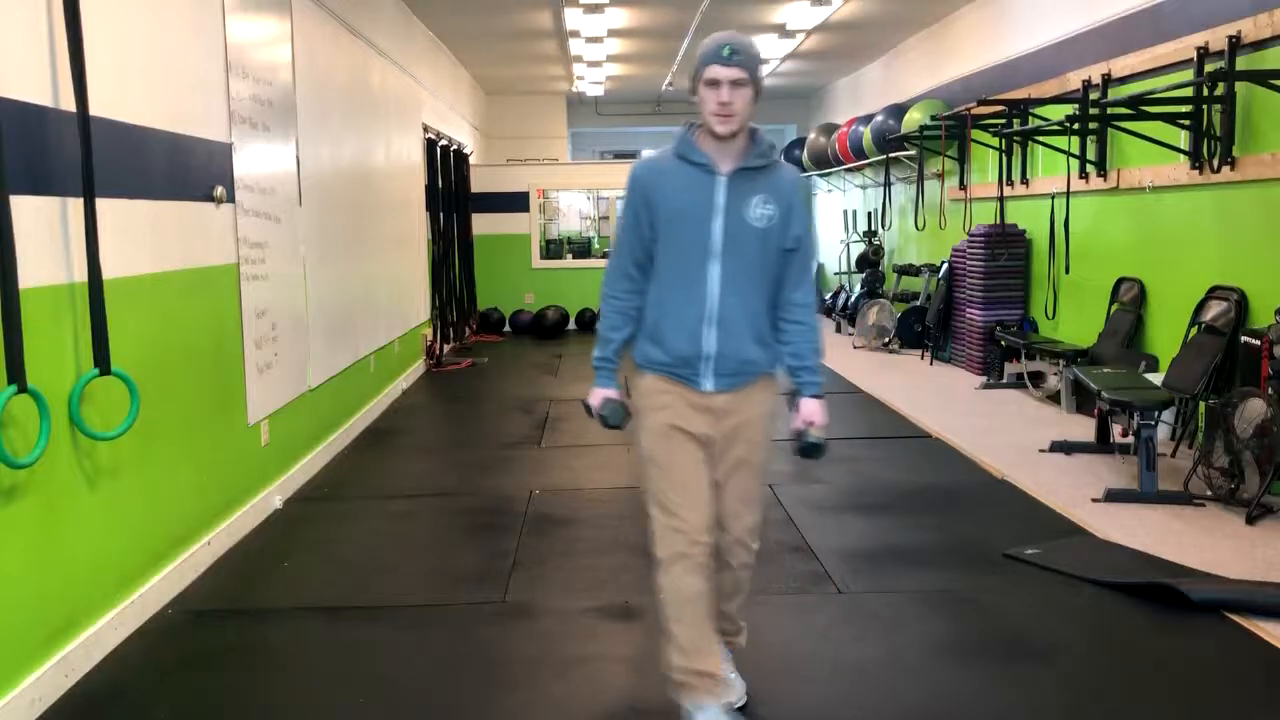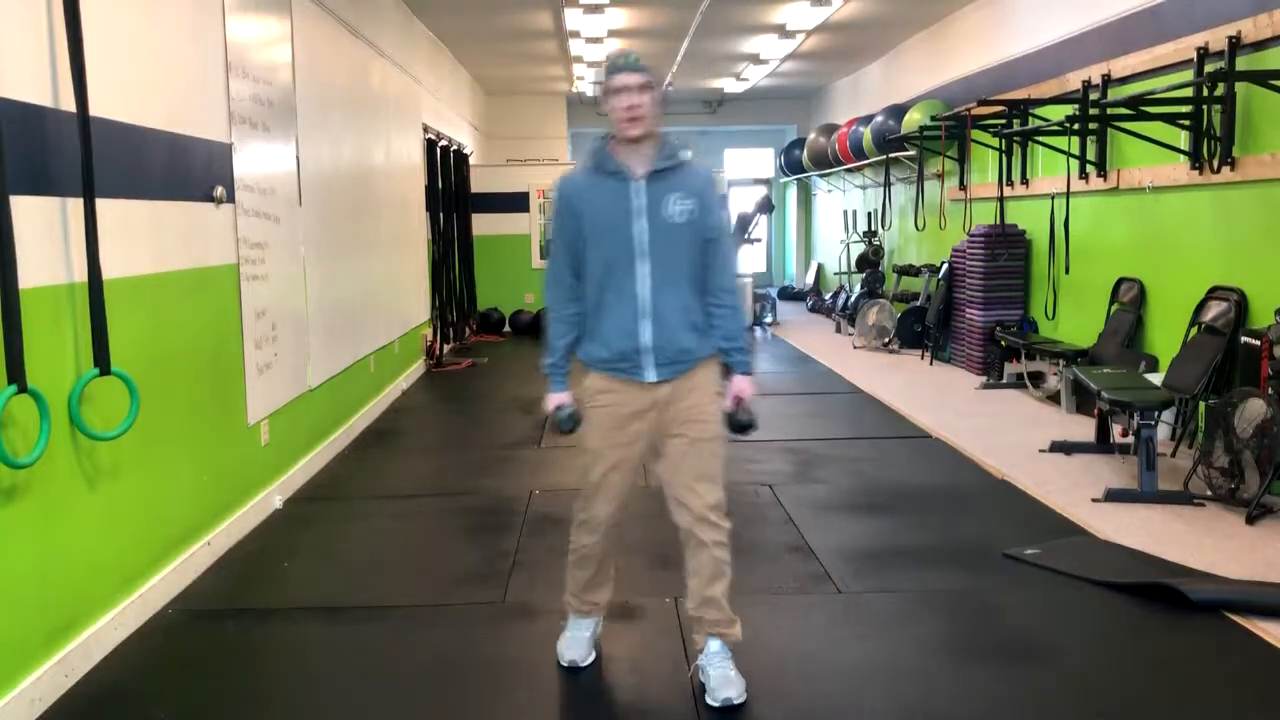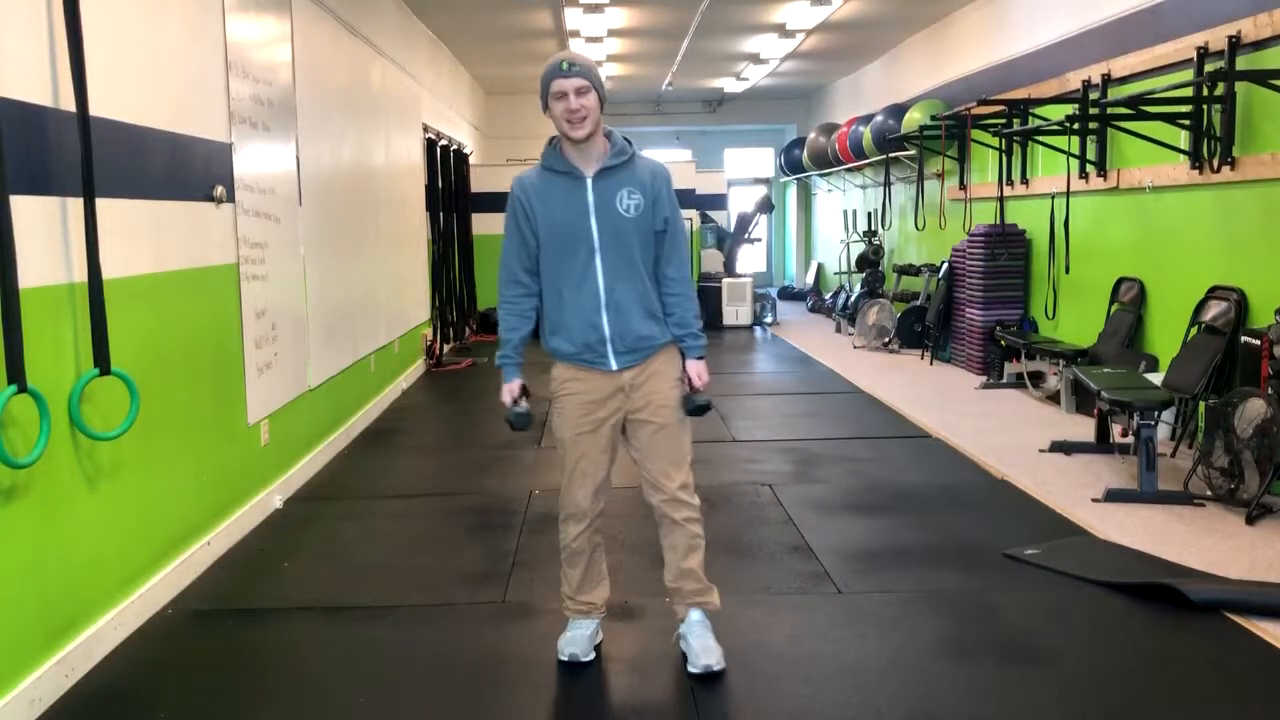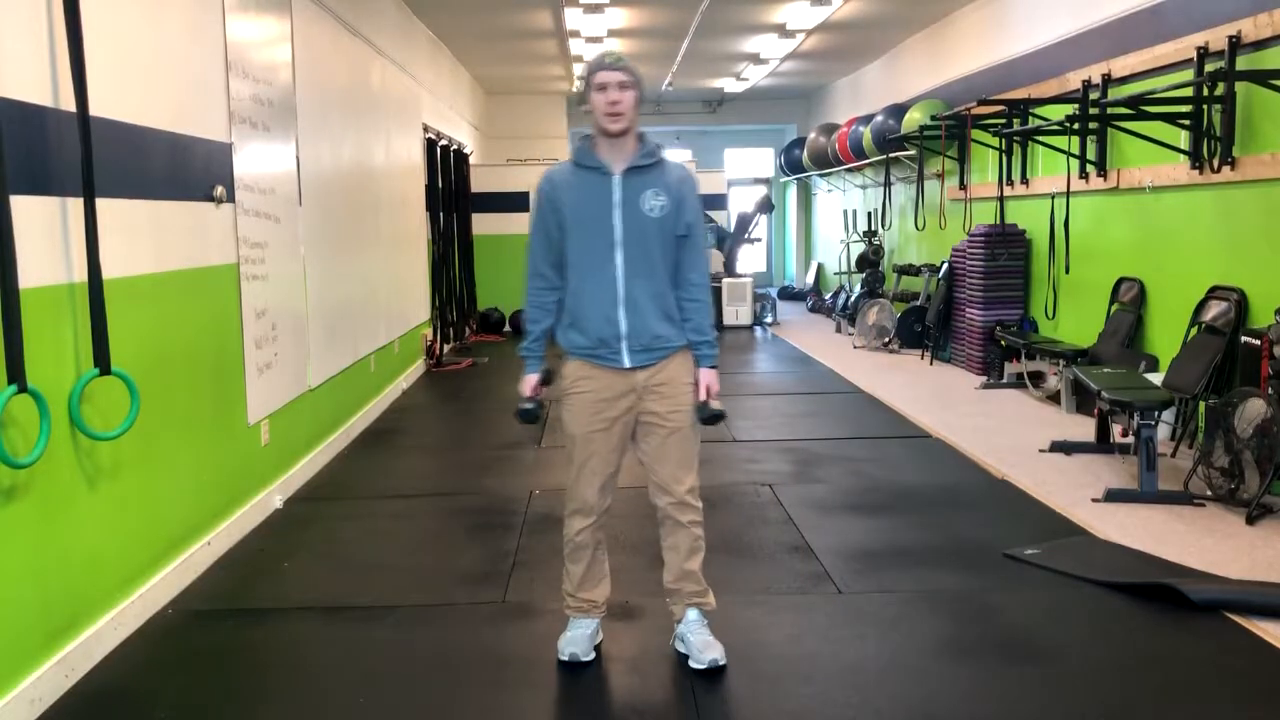
dt=0.4s
person 1, frame 1
left shoulder: (785, 186)
right shoulder: (652, 178)
left elbow: (798, 295)
right elbow: (626, 283)
left wrist: (810, 386)
right wrist: (603, 372)
left hip: (748, 391)
right hip: (667, 389)
left knee: (738, 538)
right knee: (682, 542)
left ankle: (719, 646)
person 1, frame 2
left shoulder: (697, 183)
right shoulder: (577, 189)
left elbow: (720, 282)
right elbow: (564, 291)
left wrist: (739, 364)
right wrist: (556, 378)
left hip: (692, 377)
right hip: (610, 381)
left knee: (703, 516)
right knee: (596, 514)
left ankle: (714, 644)
right ankle: (583, 615)
person 1, frame 3
left shoulder: (650, 177)
right shoulder: (529, 190)
left elbow: (675, 272)
right elbow: (518, 285)
left wrist: (693, 348)
right wrist: (511, 366)
left hip: (654, 364)
right hip: (577, 373)
left knee: (675, 496)
right knee: (579, 505)
left ankle: (694, 616)
right ankle: (584, 615)
person 1, frame 4
left shoulder: (676, 182)
right shoulder: (558, 185)
left elbow: (694, 278)
right elbow: (544, 280)
left wrist: (707, 358)
right wrist: (532, 361)
left hip: (669, 365)
right hip: (590, 370)
left knee: (679, 499)
right knee: (585, 502)
left ankle: (691, 616)
right ankle: (584, 615)
